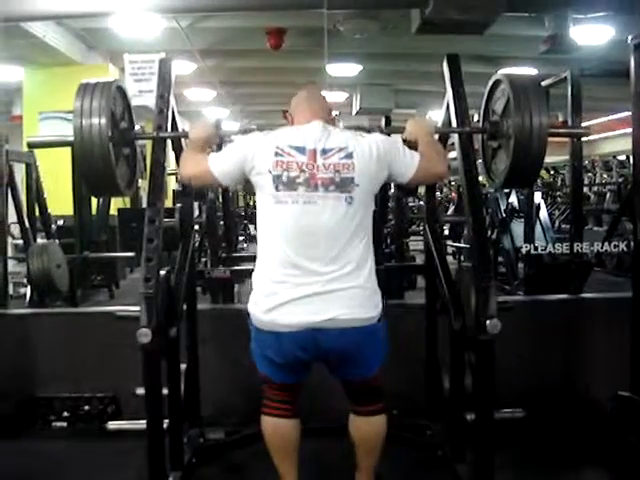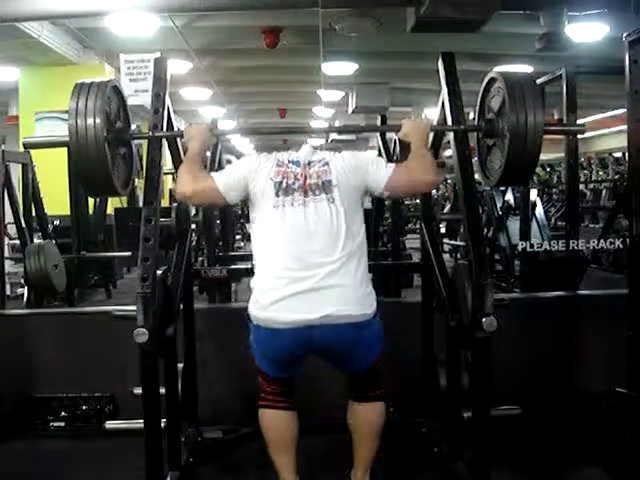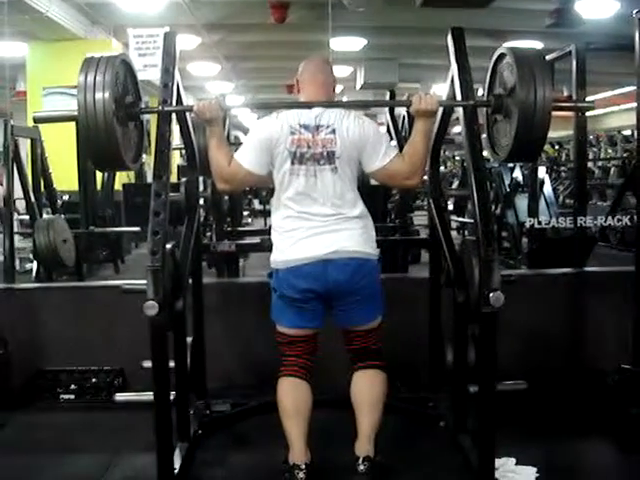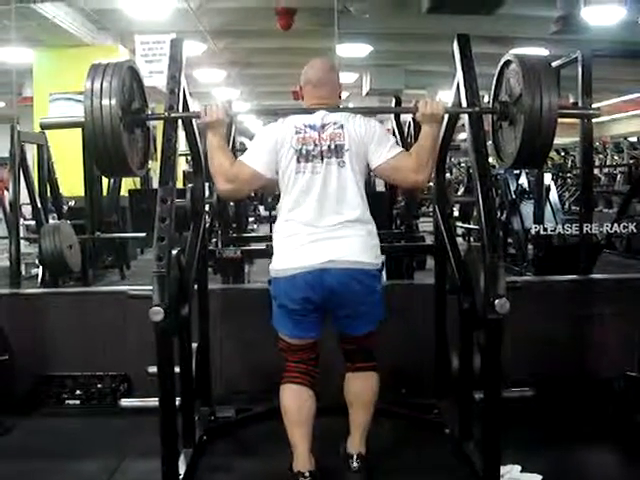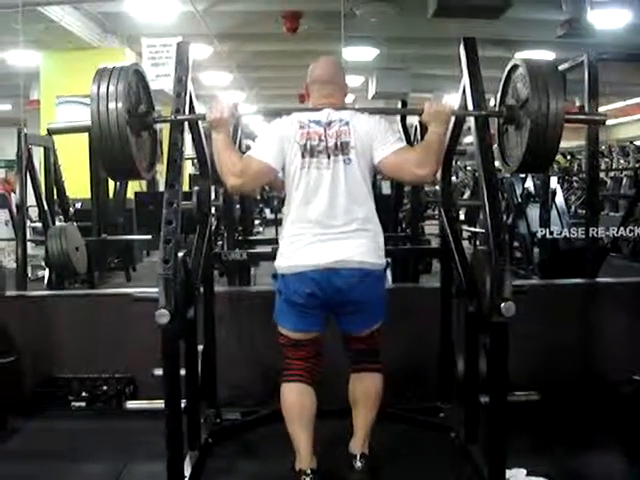
dt=1s
person 1, frame 1
left shoulder: (259, 146)
right shoulder: (372, 146)
left elbow: (190, 171)
right elbow: (437, 169)
left wrist: (198, 139)
right wrist: (423, 135)
left hip: (278, 316)
right hip: (354, 315)
left knee: (278, 398)
right knee: (367, 398)
person 1, frame 2
left shoulder: (257, 167)
right shoulder: (351, 163)
left elbow: (187, 189)
right elbow: (425, 177)
left wrist: (195, 146)
right wrist: (417, 138)
left hip: (275, 317)
right hip: (348, 315)
left knee: (274, 392)
right knee: (367, 388)
person 1, frame 3
left shoulder: (271, 127)
right shoulder: (358, 125)
left elbow: (227, 179)
right elbow: (408, 176)
left wrist: (214, 127)
right wrist: (424, 121)
left hip: (294, 263)
right hip: (353, 259)
left knee: (295, 362)
right knee: (367, 356)
person 1, frame 4
left shoulder: (278, 132)
right shoulder: (363, 128)
left elbow: (229, 183)
right elbow: (416, 175)
left wrist: (215, 133)
right wrist: (430, 126)
left hip: (294, 270)
right hip: (355, 266)
left knee: (298, 367)
right knee: (360, 358)
person 1, frame 5
left shoulder: (283, 129)
right shoulder: (369, 126)
left elbow: (237, 178)
right elbow: (421, 170)
left wrist: (220, 132)
right wrist: (437, 126)
left hip: (299, 269)
right hip: (360, 266)
left knee: (298, 366)
right knee: (365, 358)
